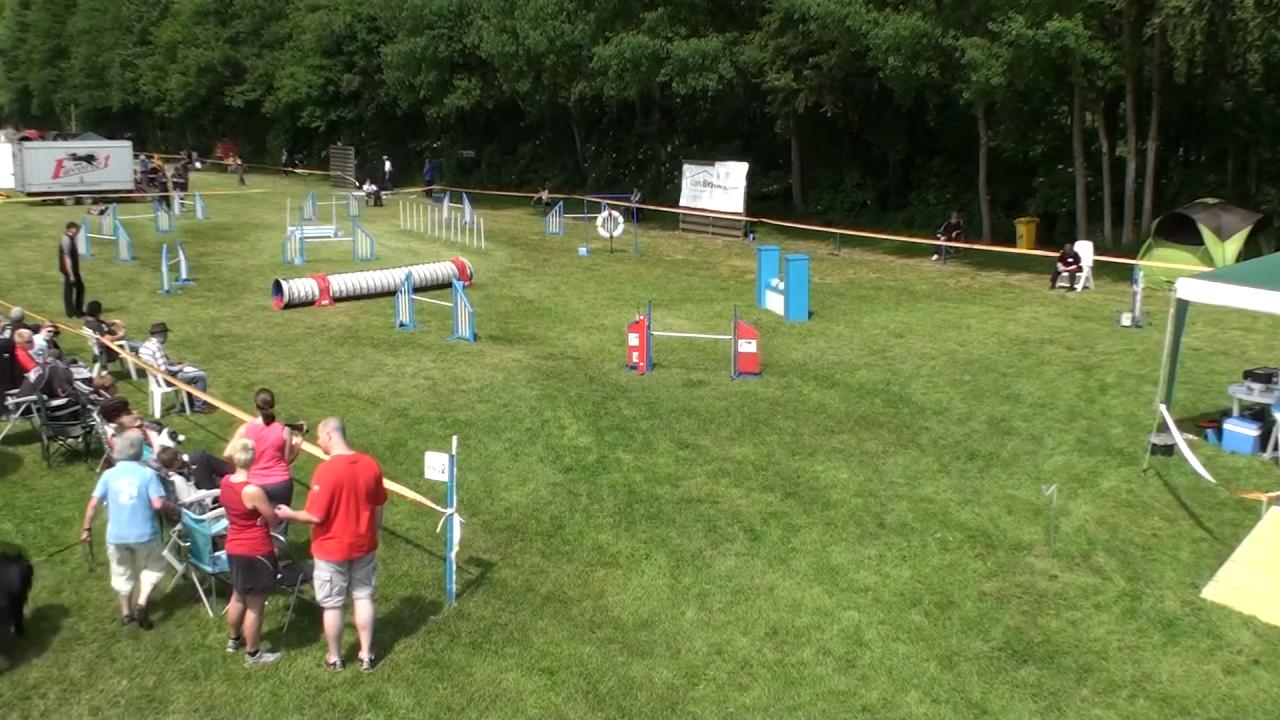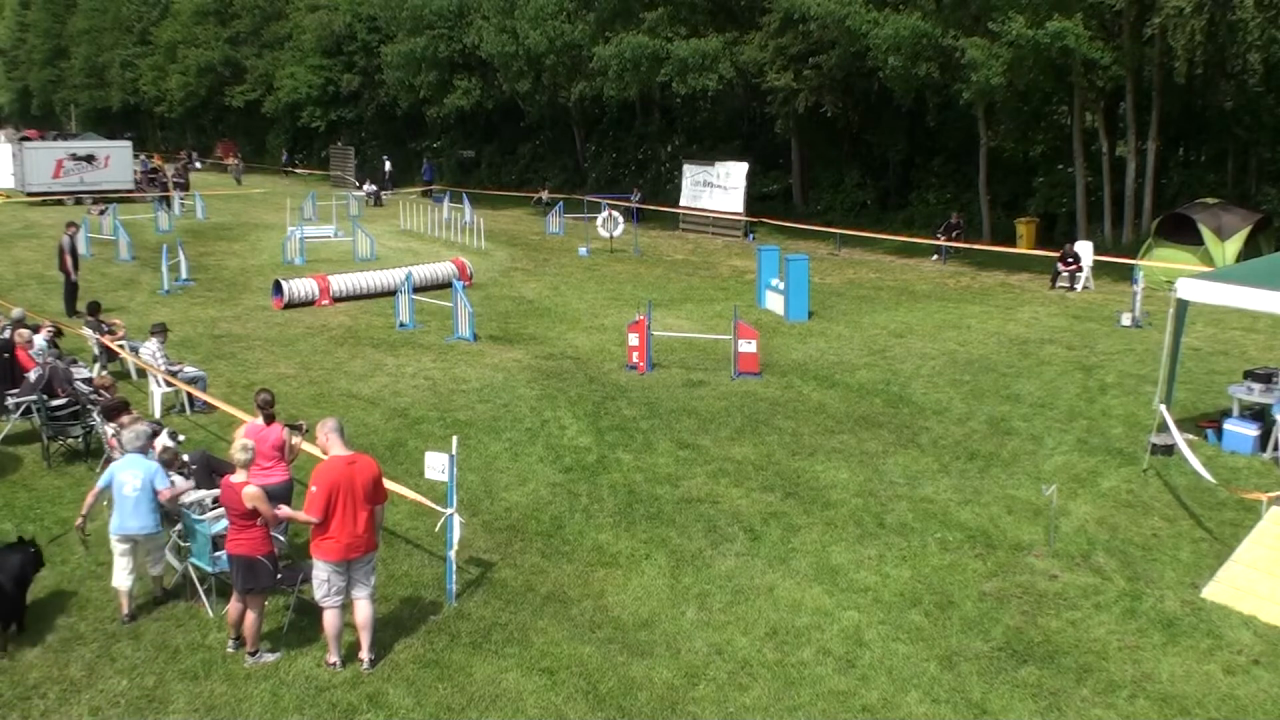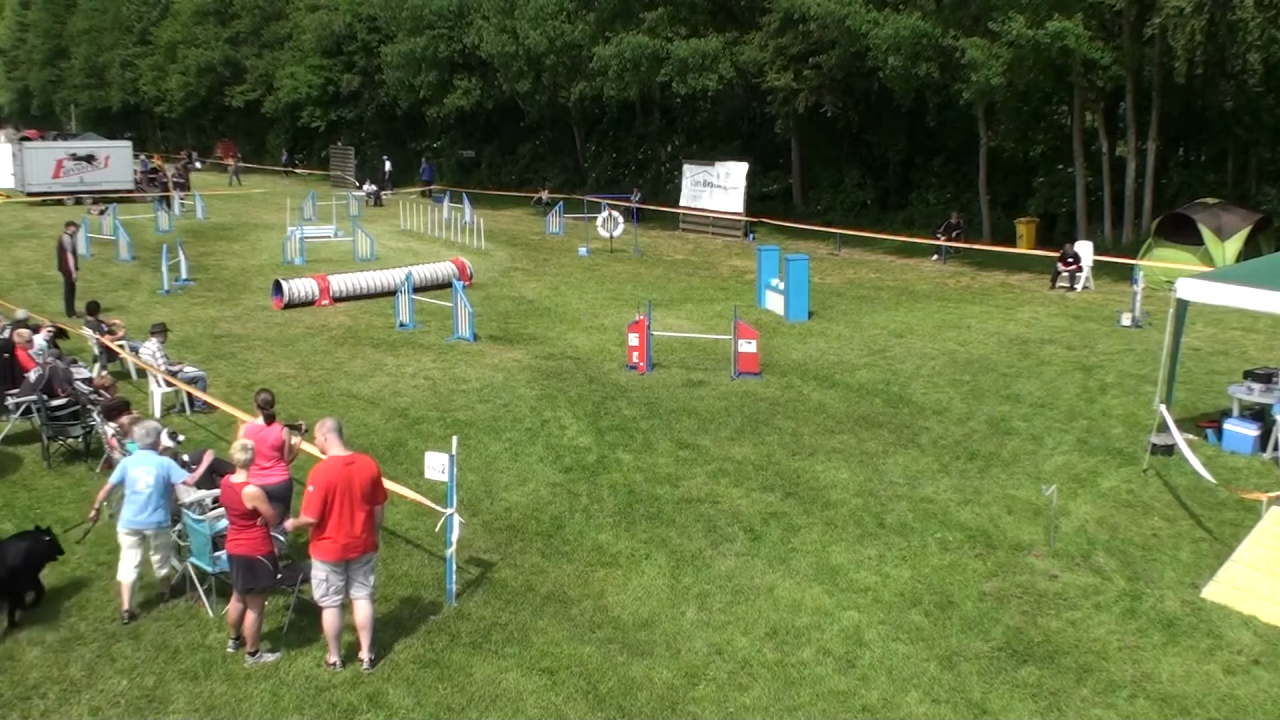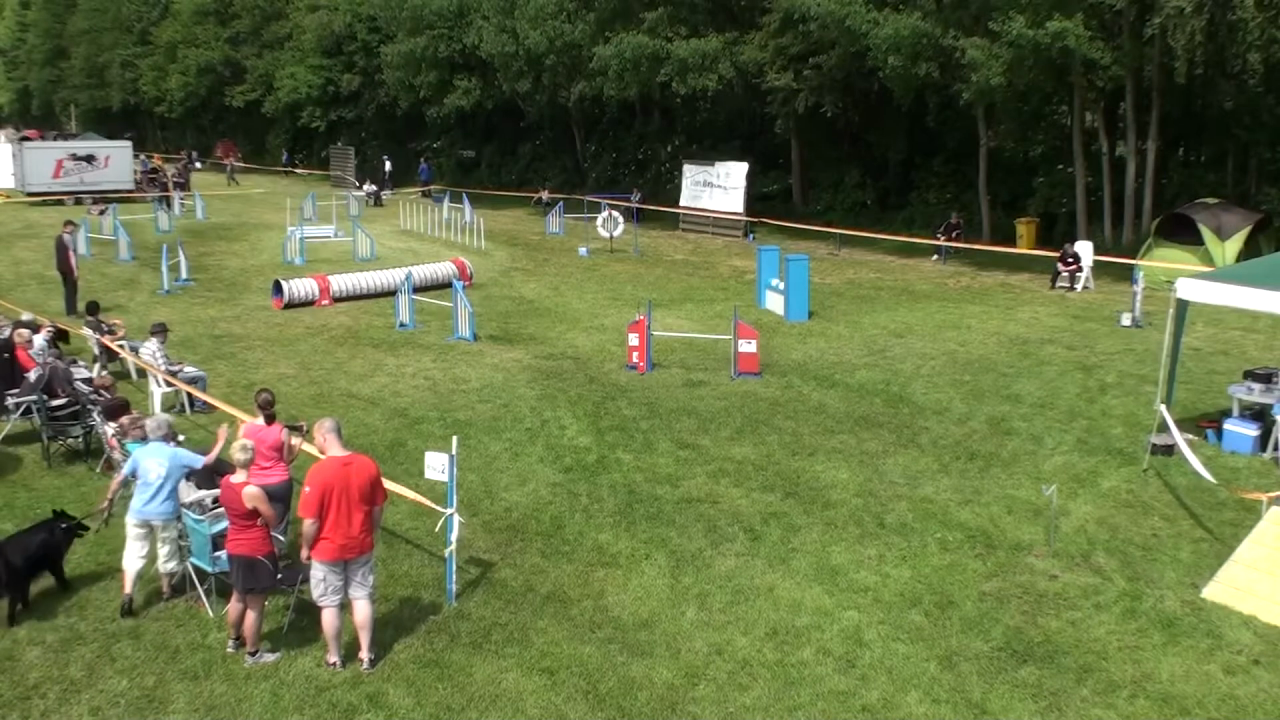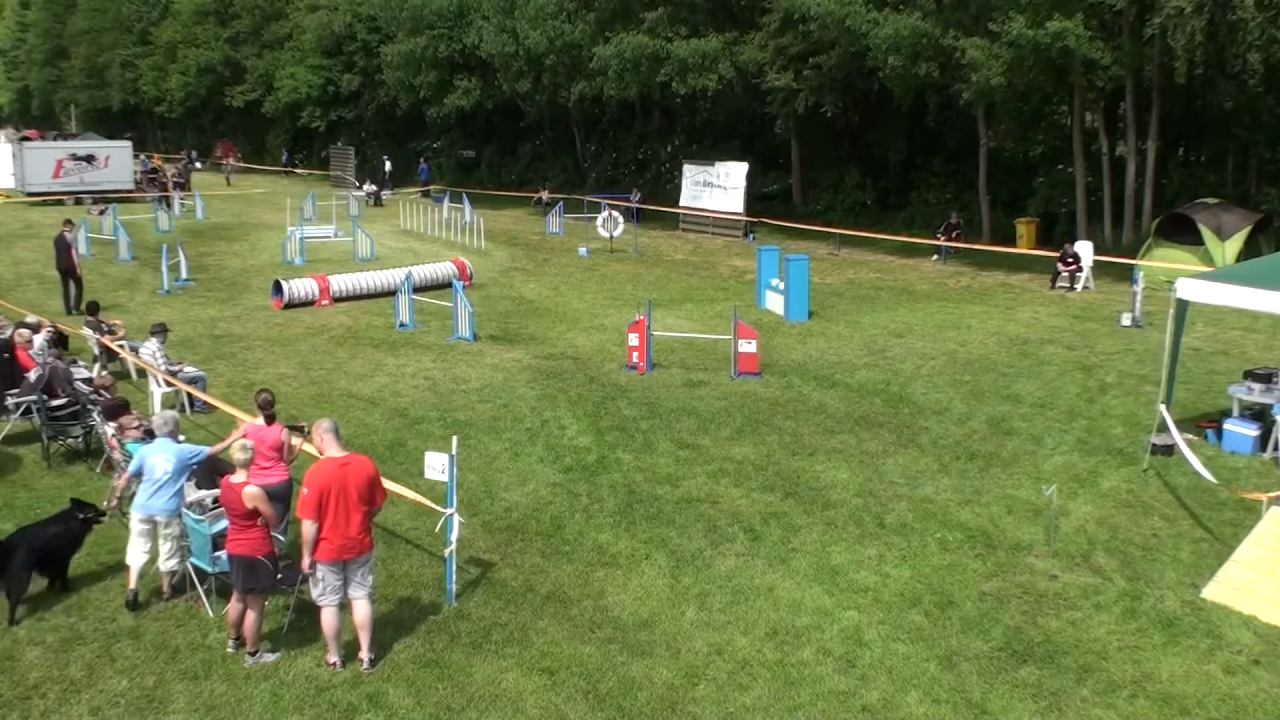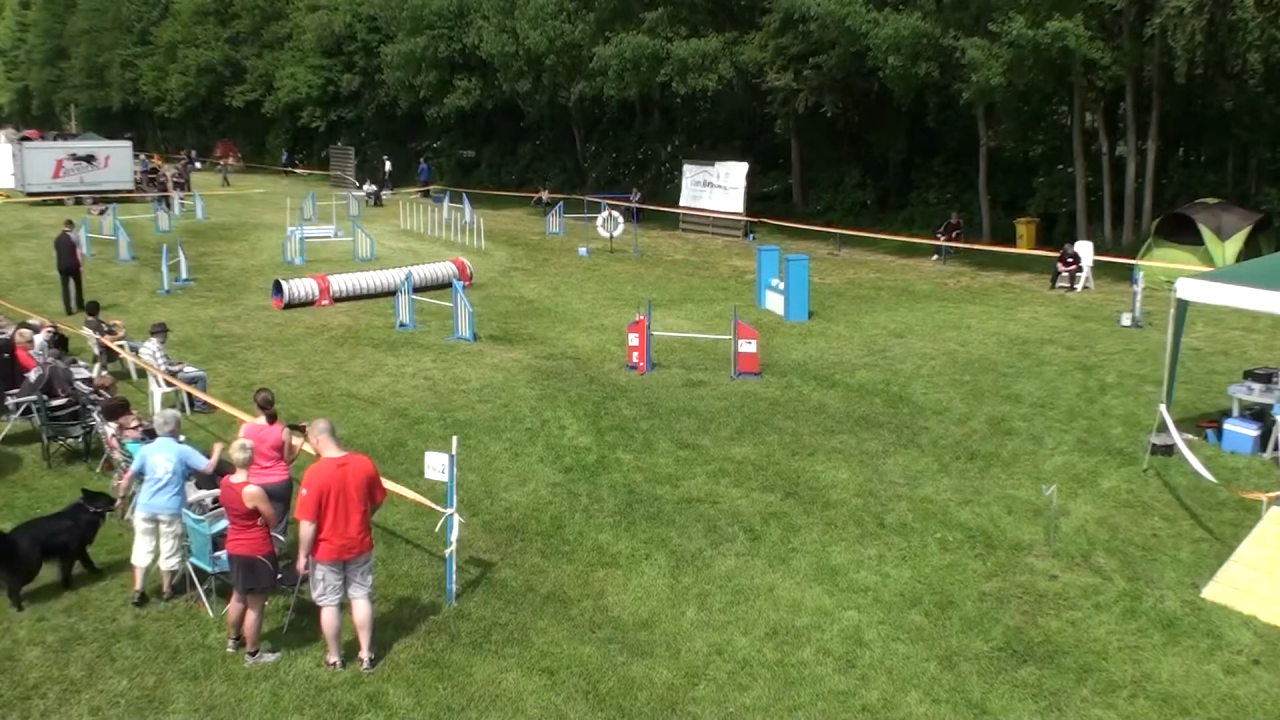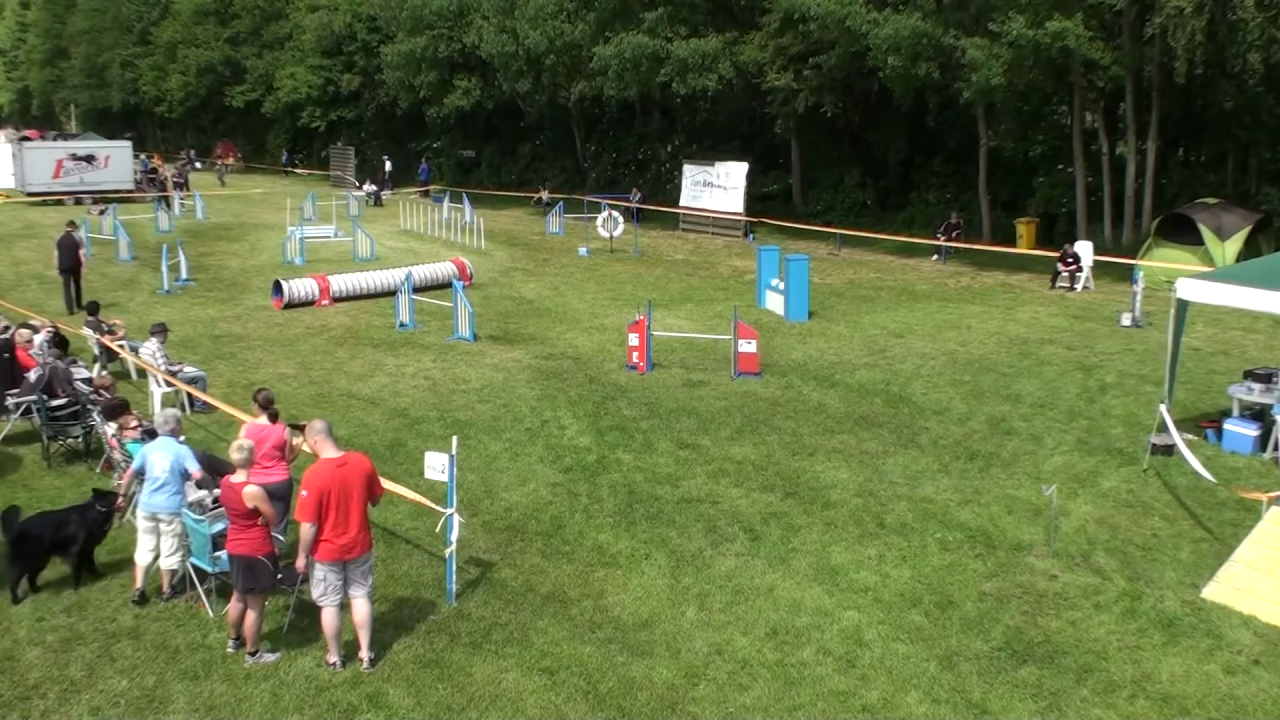
dt=0.2s
person 1, frame 1
left shoulder: (327, 470)
right shoulder: (370, 465)
left elbow: (316, 516)
right elbow: (378, 507)
left wrist: (290, 514)
right wrist: (373, 535)
left hip: (332, 549)
right hip: (364, 545)
left knee: (332, 604)
right knee: (364, 598)
left ankle: (334, 657)
right ankle: (366, 655)
person 1, frame 2
left shoulder: (324, 471)
right shoulder: (370, 464)
left elbow: (314, 517)
right elbow: (378, 507)
left wrist: (290, 514)
right wrist: (375, 536)
left hip: (331, 549)
right hip: (363, 545)
left knee: (331, 604)
right knee: (363, 598)
left ankle: (334, 657)
right ankle: (366, 655)
person 1, frame 3
left shoulder: (321, 471)
right shoulder: (369, 464)
left elbow: (311, 518)
right elbow: (378, 507)
left wrist: (294, 524)
right wrist: (375, 536)
left hip: (329, 549)
right hip: (362, 545)
left knee: (330, 604)
right knee: (362, 598)
left ankle: (334, 657)
right ankle: (366, 655)
person 1, frame 4
left shoulder: (319, 471)
right shoulder: (368, 465)
left elbow: (310, 520)
right elbow: (378, 508)
left wrist: (305, 547)
left hip: (328, 549)
right hip: (360, 546)
left knee: (329, 604)
right knee: (362, 598)
left ankle: (334, 657)
right ankle: (366, 655)
person 1, frame 5
left shoulder: (316, 473)
right shoulder: (366, 465)
left elbow: (309, 521)
right elbow: (377, 506)
left wrist: (306, 555)
left hip: (327, 550)
right hip: (360, 546)
left knee: (329, 604)
right knee: (361, 598)
left ankle: (334, 657)
right ankle: (366, 655)
person 1, frame 6
left shoulder: (315, 473)
right shoulder: (365, 464)
left elbow: (307, 522)
right elbow: (377, 502)
left wrist: (302, 555)
left hip: (327, 550)
right hip: (360, 545)
left knee: (329, 603)
right knee: (361, 598)
left ankle: (334, 658)
right ankle: (366, 654)
person 1, frame 7
left shoulder: (314, 475)
right shoulder: (362, 462)
left elbow: (308, 523)
right elbow: (376, 498)
left wrist: (302, 555)
left hip: (327, 550)
right hip: (359, 545)
left knee: (329, 604)
right knee: (361, 597)
left ankle: (334, 657)
right ankle: (366, 654)
person 2, frame 1
left shoulder: (225, 482)
right shoulder: (252, 491)
right elbow: (274, 519)
left hip: (234, 547)
right hip: (255, 553)
left knee: (238, 596)
right knee: (255, 606)
left ankle: (233, 640)
right ankle: (253, 654)
person 2, frame 2
left shoulder: (225, 482)
right shoulder: (252, 491)
right elbow: (274, 519)
left hip: (234, 547)
right hip: (255, 553)
left knee: (239, 597)
right knee: (255, 606)
left ankle: (233, 640)
right ankle: (253, 654)
person 2, frame 3
left shoulder: (225, 483)
right shoulder: (252, 491)
right elbow: (274, 520)
left hip: (234, 547)
right hip: (255, 553)
left knee: (238, 596)
right knee: (255, 606)
left ankle: (233, 640)
right ankle: (253, 654)
person 2, frame 4
left shoulder: (225, 483)
right shoulder: (253, 491)
right elbow: (273, 520)
left hip: (234, 547)
right hip: (256, 553)
left knee: (239, 596)
right knee: (255, 605)
left ankle: (233, 640)
right ankle: (253, 654)
person 2, frame 5
left shoulder: (225, 483)
right shoulder: (253, 491)
right elbow: (274, 520)
left hip: (234, 547)
right hip: (256, 552)
left knee: (239, 596)
right knee: (255, 606)
left ankle: (233, 640)
right ankle: (253, 654)
person 2, frame 6
left shoulder: (225, 483)
right shoulder: (253, 491)
right elbow: (274, 520)
left hip: (234, 547)
right hip: (256, 552)
left knee: (238, 596)
right knee: (255, 605)
left ankle: (233, 640)
right ankle: (253, 654)
person 2, frame 7
left shoulder: (225, 483)
right shoulder: (253, 491)
right elbow: (274, 519)
left hip: (234, 547)
right hip: (256, 552)
left knee: (239, 596)
right knee: (255, 605)
left ankle: (233, 640)
right ankle: (253, 654)
person 3, frame 1
left shoulder: (109, 475)
right shoulder: (147, 474)
left elbow: (93, 505)
right elbow: (158, 505)
left wrist: (87, 529)
right wrist: (171, 508)
left hip: (116, 536)
right hip: (144, 535)
left knee: (122, 575)
right knee: (152, 568)
left ankle: (126, 613)
right ankle: (141, 604)
person 3, frame 2
left shoulder: (115, 467)
right shoulder: (153, 467)
left elbow: (94, 493)
right elbow: (166, 496)
left wrist: (83, 516)
left hip: (120, 528)
right hip: (148, 527)
left knee: (123, 569)
right knee: (154, 561)
left ankle: (126, 612)
right ankle: (158, 593)
person 3, frame 3
left shoulder: (127, 462)
right shoulder: (165, 463)
left elbow: (107, 488)
right elbow: (190, 481)
left wrist: (95, 509)
right wrist: (205, 464)
left hip: (129, 522)
right hip: (156, 522)
left knee: (128, 564)
right knee: (161, 559)
left ankle: (126, 609)
right ankle: (165, 592)
person 3, frame 4
left shoulder: (139, 454)
right shoulder: (177, 454)
left elbow: (119, 479)
right elbow: (207, 461)
left wrist: (109, 500)
right wrist: (220, 441)
left hip: (138, 513)
right hip: (164, 514)
left knee: (134, 555)
right knee: (167, 554)
left ankle: (127, 594)
right ankle: (167, 590)
person 3, frame 5
left shoulder: (145, 451)
right shoulder: (183, 451)
left elbow: (126, 477)
right elbow: (213, 451)
left wrist: (116, 497)
right wrist: (233, 438)
left hip: (142, 508)
right hip: (168, 511)
left knee: (137, 549)
right knee: (168, 551)
left ankle: (132, 588)
right ankle: (167, 590)
person 3, frame 6
left shoulder: (146, 450)
right shoulder: (183, 451)
left elbow: (128, 476)
right elbow: (209, 467)
left wrist: (120, 497)
right wrist: (217, 450)
left hip: (145, 508)
right hip: (170, 509)
left knee: (143, 549)
right knee: (169, 551)
left ankle: (138, 591)
right ankle: (167, 590)
person 3, frame 7
left shoulder: (147, 448)
right shoulder: (181, 450)
left elbow: (129, 475)
right elbow: (197, 475)
left wrist: (122, 496)
left hip: (146, 506)
right hip: (170, 509)
left knee: (145, 548)
right knee: (170, 551)
left ankle: (138, 590)
right ankle: (167, 591)
